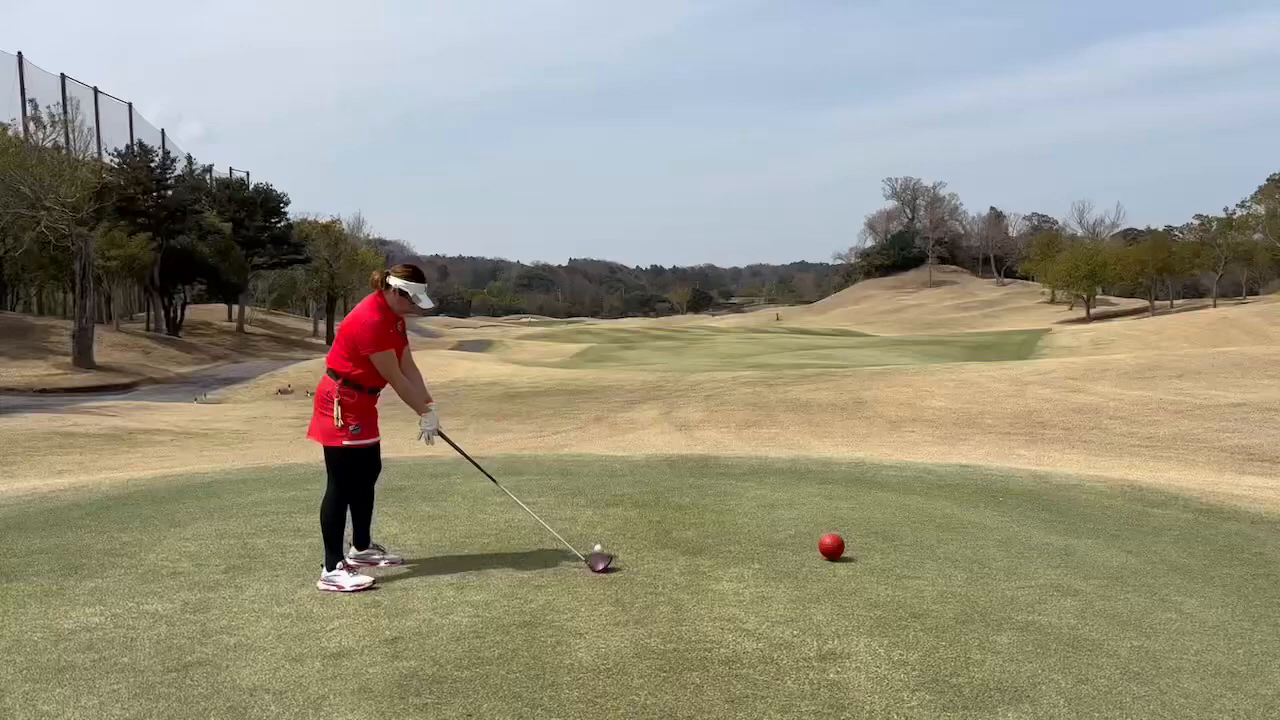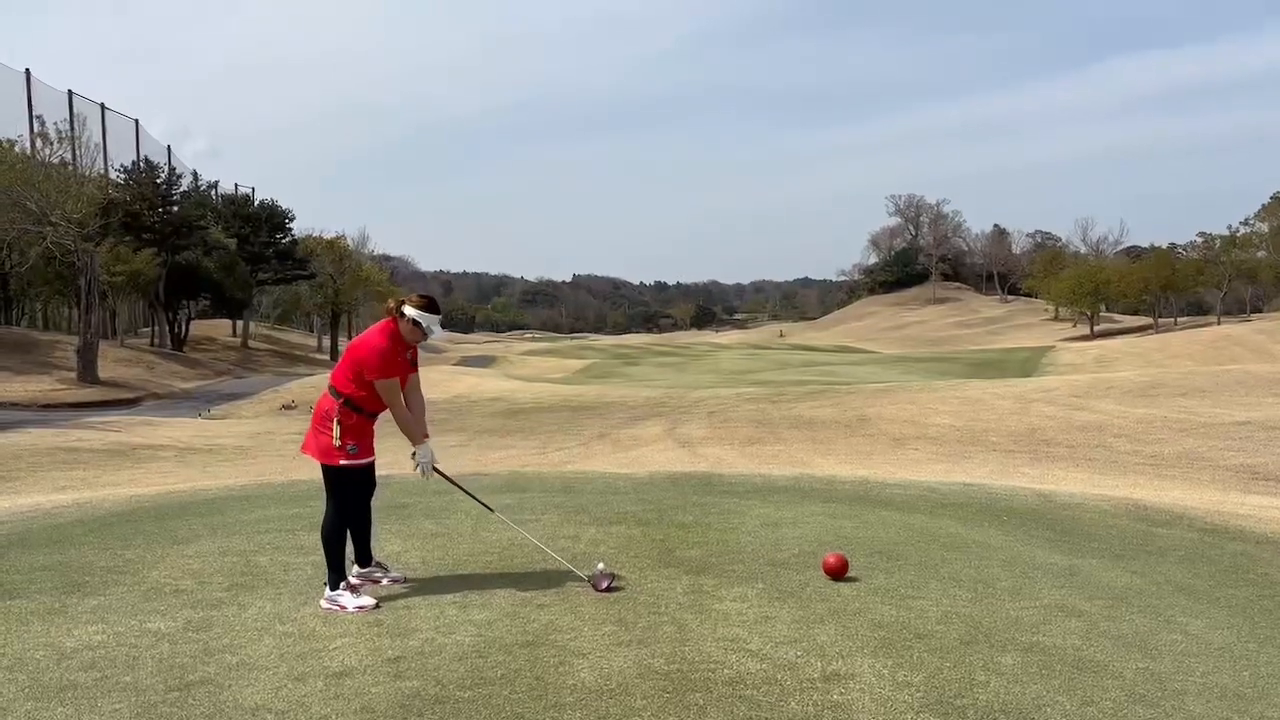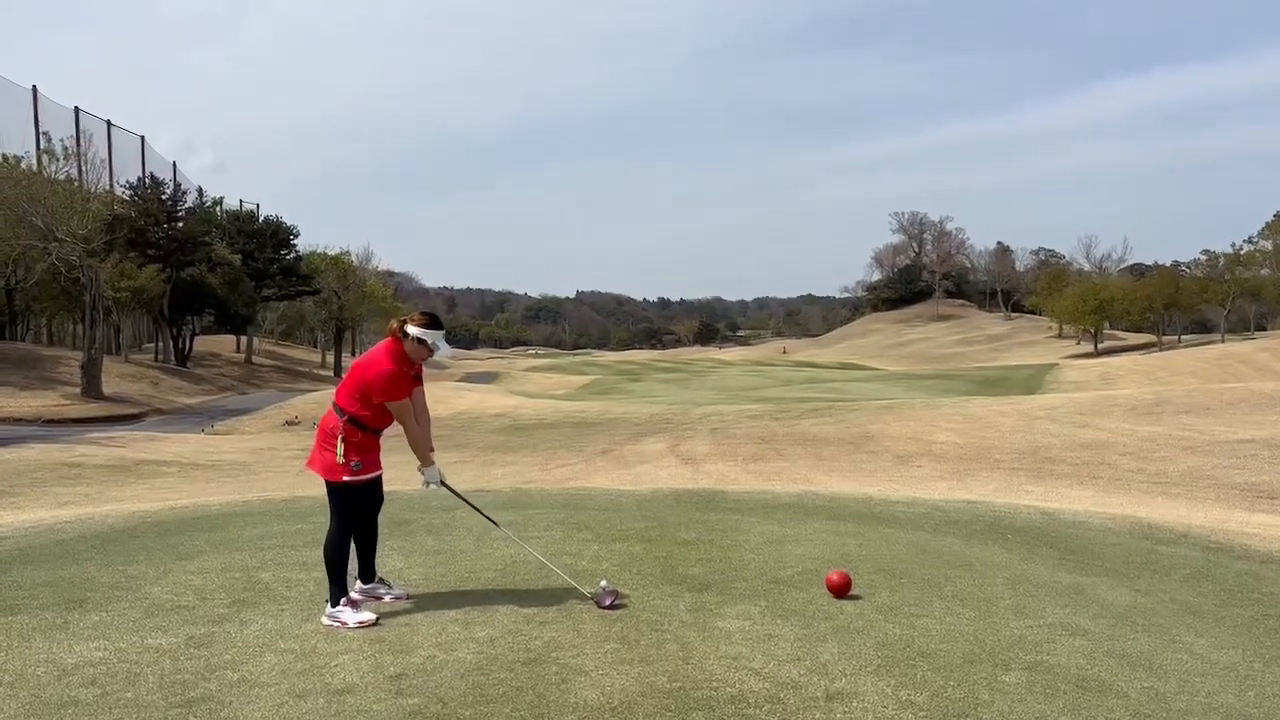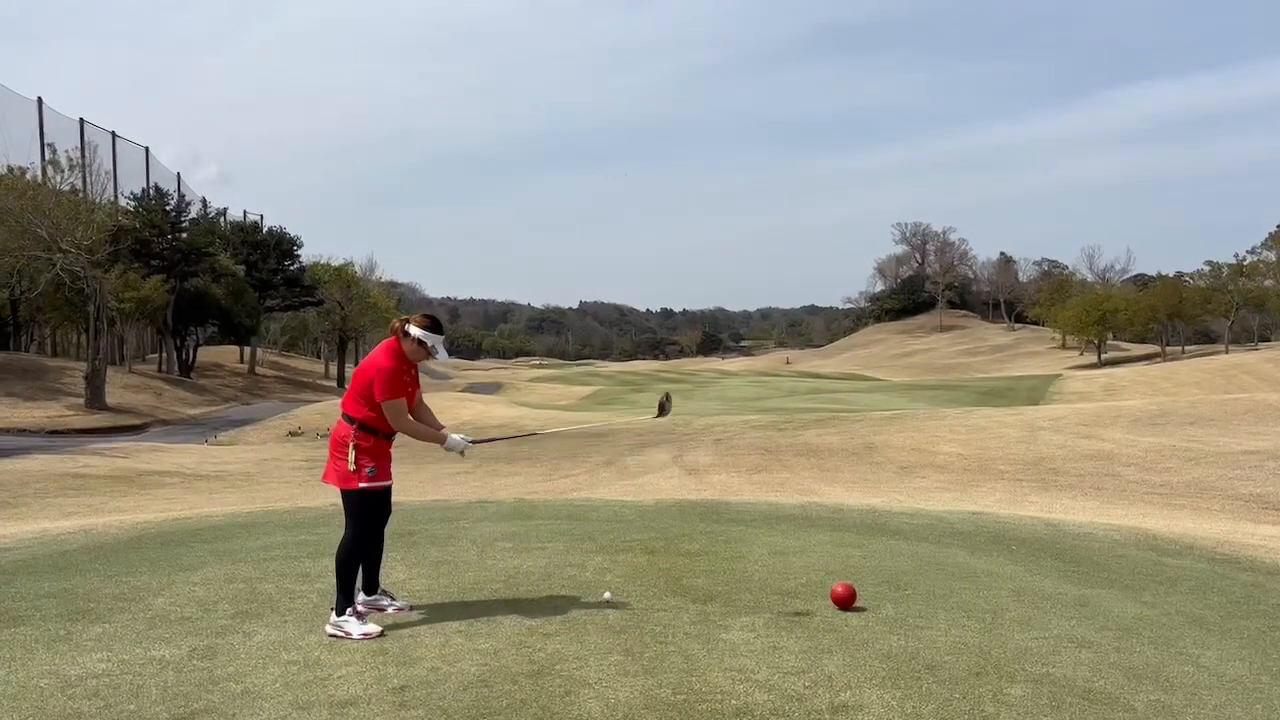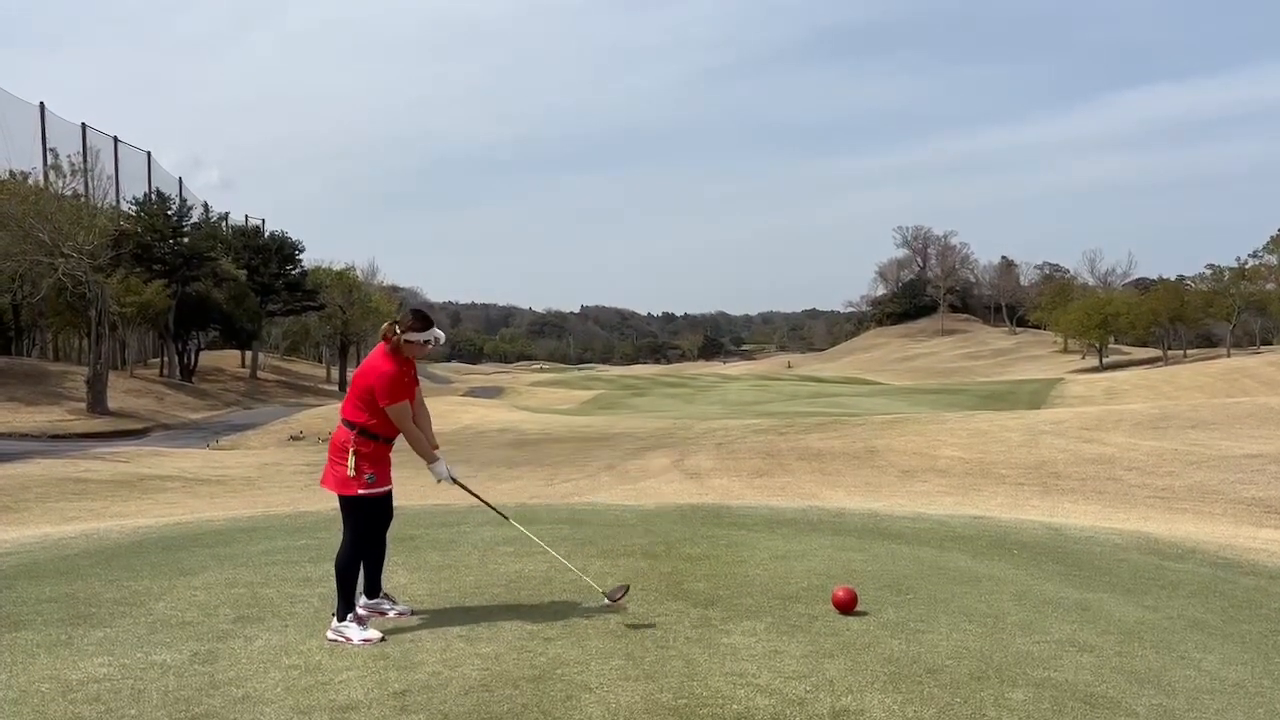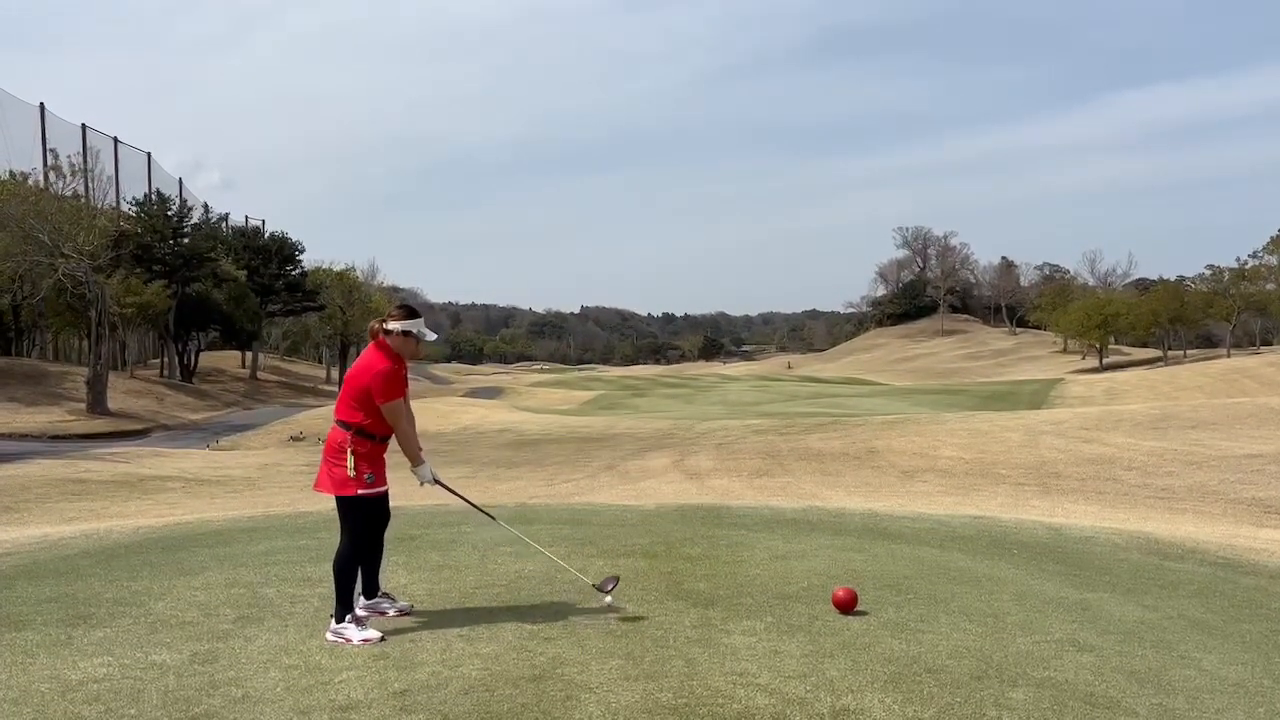
dt=0.7s
person 1, frame 1
left shoulder: (394, 316)
right shoulder: (370, 321)
left elbow: (409, 367)
right elbow: (394, 378)
left wrist: (429, 407)
right wrist: (424, 412)
left hip: (360, 404)
right hip: (341, 404)
left knee: (366, 475)
right knee: (341, 484)
left ankle: (361, 548)
right ankle: (332, 569)
person 1, frame 2
left shoulder: (406, 343)
right shoulder: (379, 346)
left elbow: (414, 395)
right elbow: (396, 407)
left wrist: (424, 441)
right wrist: (419, 445)
left hip: (358, 424)
right hip: (338, 424)
left knee: (362, 495)
right knee: (341, 503)
left ankle: (364, 566)
right ankle: (335, 588)
person 1, frame 3
left shoulder: (409, 357)
right shoulder: (386, 369)
left elbow: (420, 411)
right elbow: (409, 424)
left wrist: (430, 456)
right wrist: (427, 464)
left hip: (363, 438)
right hip: (343, 440)
left knee: (369, 510)
right knee: (344, 519)
left ankle: (367, 582)
right ankle: (336, 605)
person 1, frame 4
left shoulder: (406, 360)
right shoulder: (385, 366)
left elbow: (417, 407)
right elbow: (400, 422)
left wrist: (445, 433)
right wrist: (444, 440)
left hip: (374, 447)
right hip: (356, 448)
left knee: (377, 521)
right knee: (359, 528)
left ankle: (370, 593)
right ankle: (341, 614)
person 1, frame 5
left shoulder: (402, 359)
right shoulder: (386, 371)
left elbow: (420, 409)
right elbow: (407, 427)
left wrist: (434, 450)
right wrist: (433, 462)
left hip: (373, 451)
right hip: (356, 453)
left knee: (379, 524)
right knee: (357, 533)
left ankle: (371, 597)
right ankle: (342, 620)
person 1, frame 6
left shoulder: (393, 358)
right shoulder: (380, 369)
left elbow: (406, 413)
right elbow: (400, 426)
left wrist: (419, 457)
right wrist: (419, 464)
left hip: (367, 452)
right hip: (352, 455)
left knee: (377, 523)
right knee: (355, 534)
left ankle: (370, 597)
right ankle: (342, 621)
